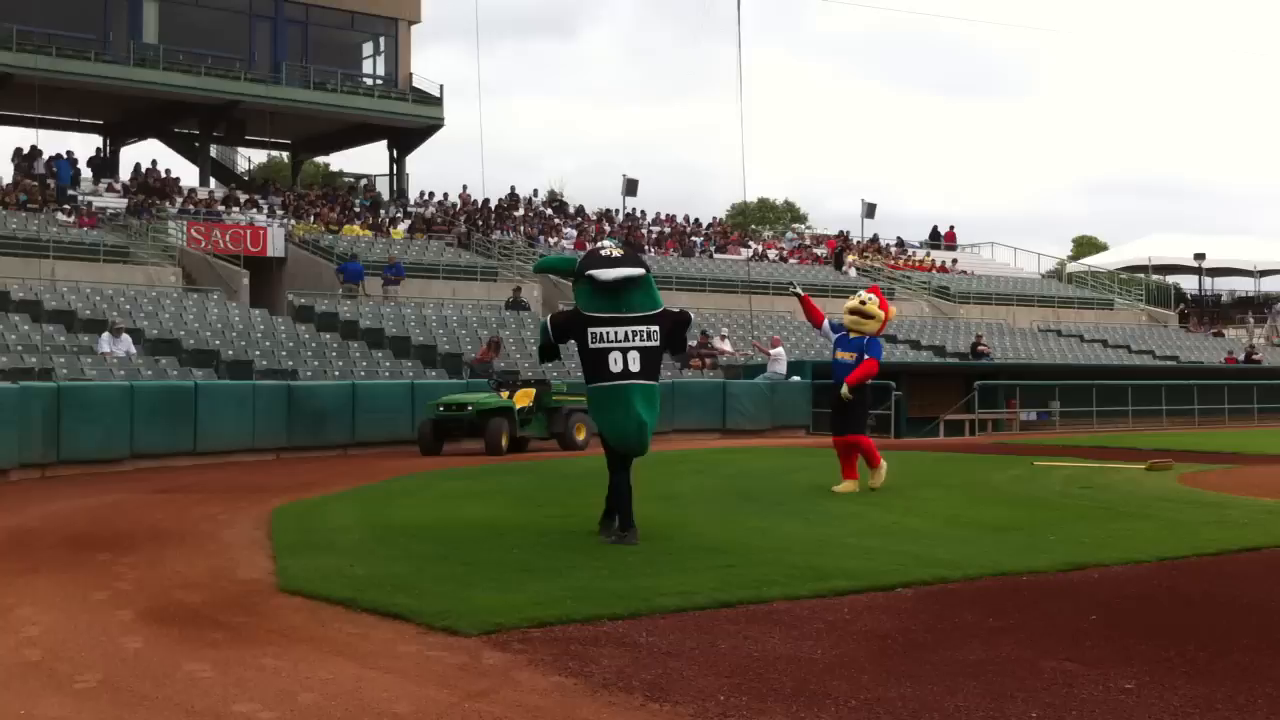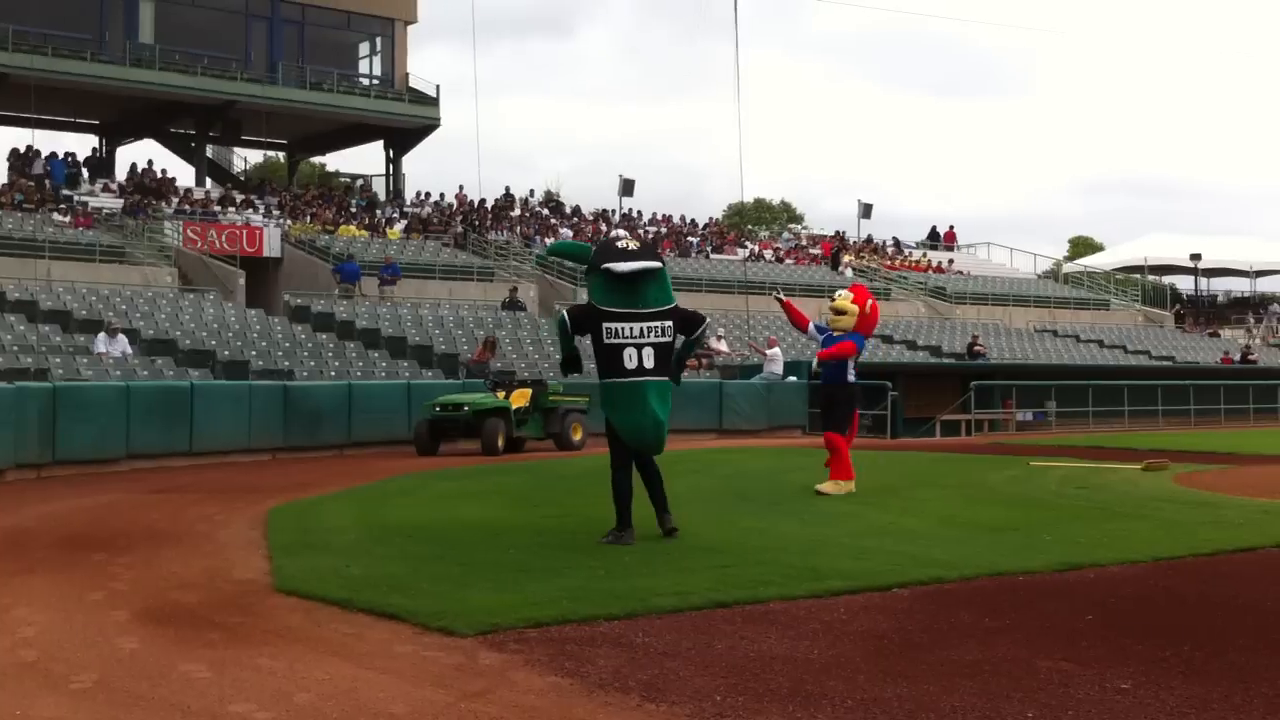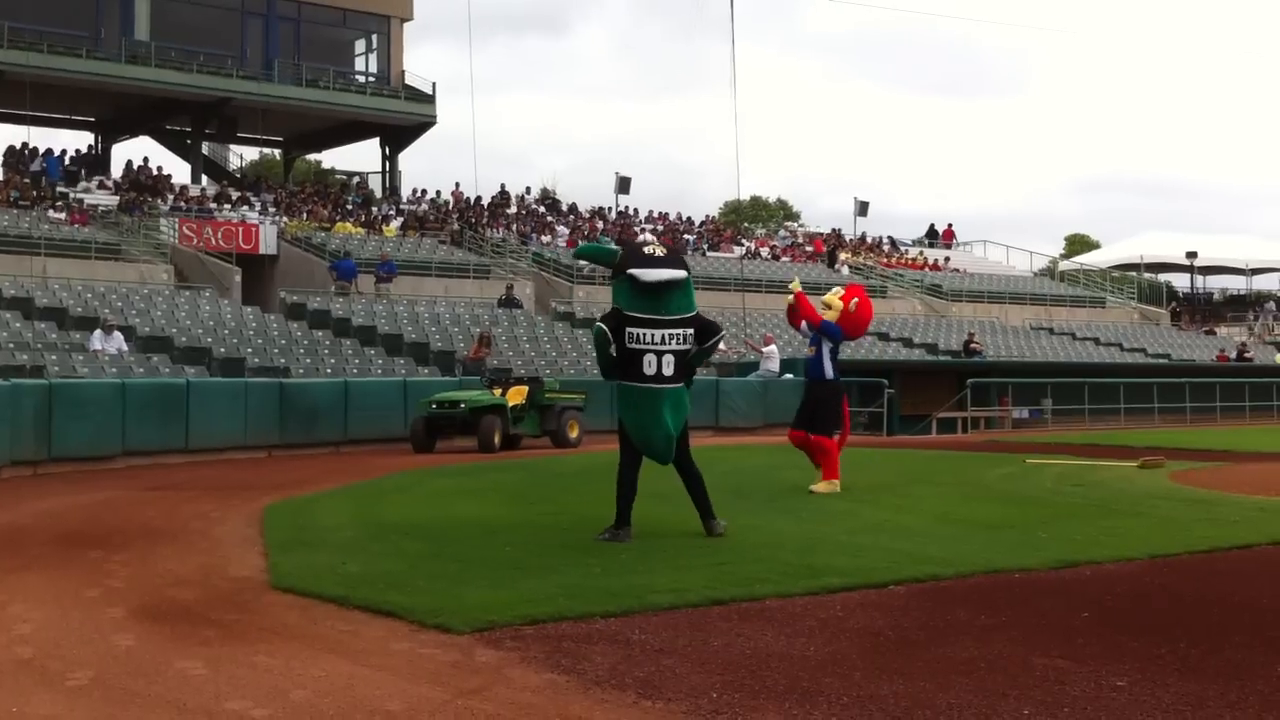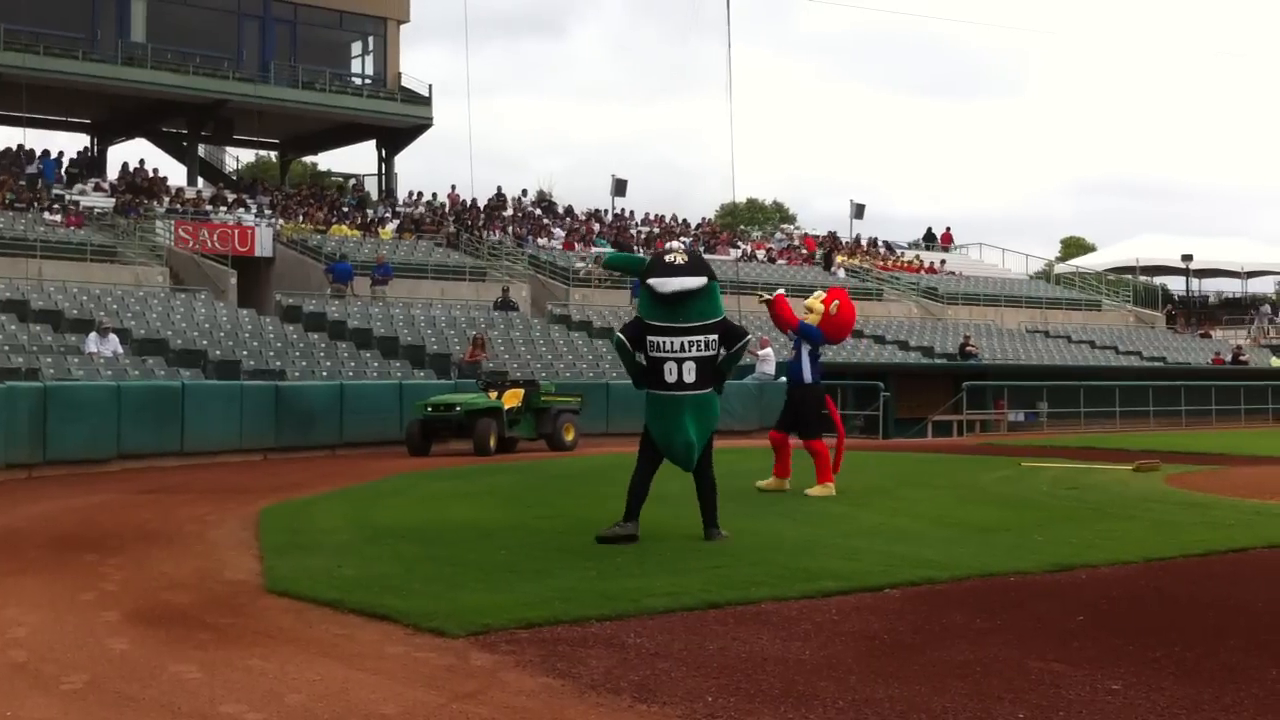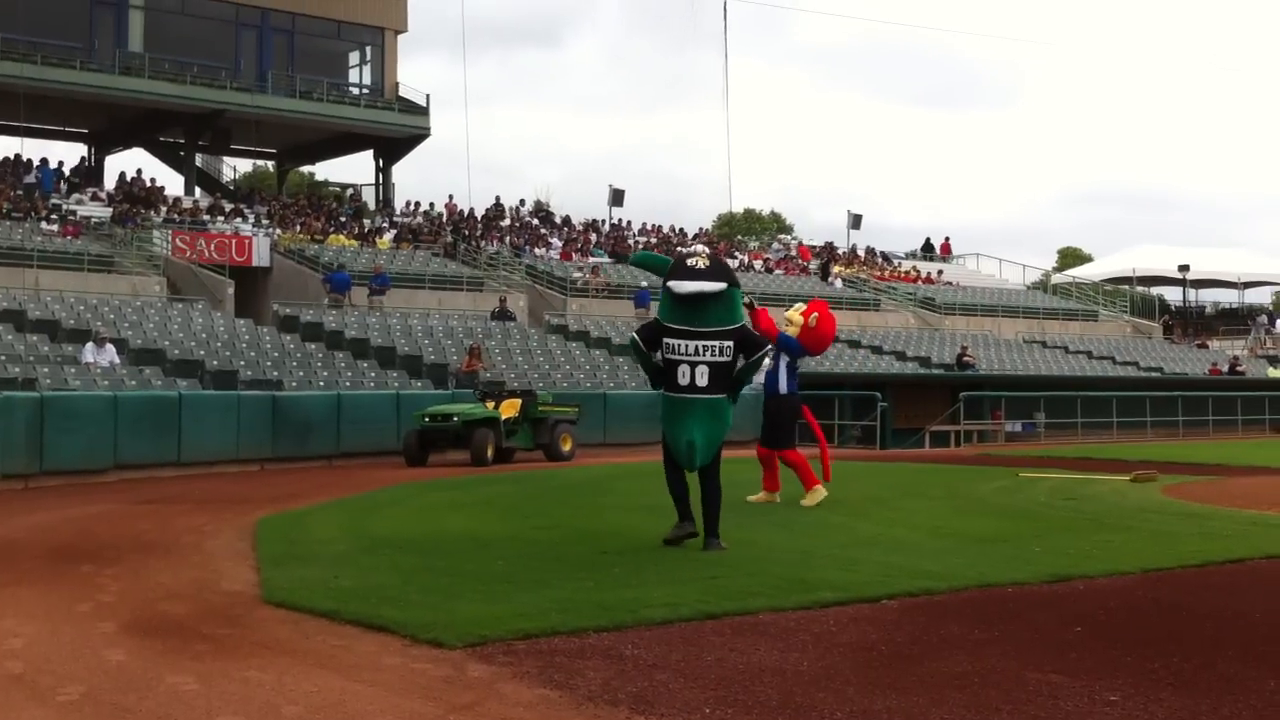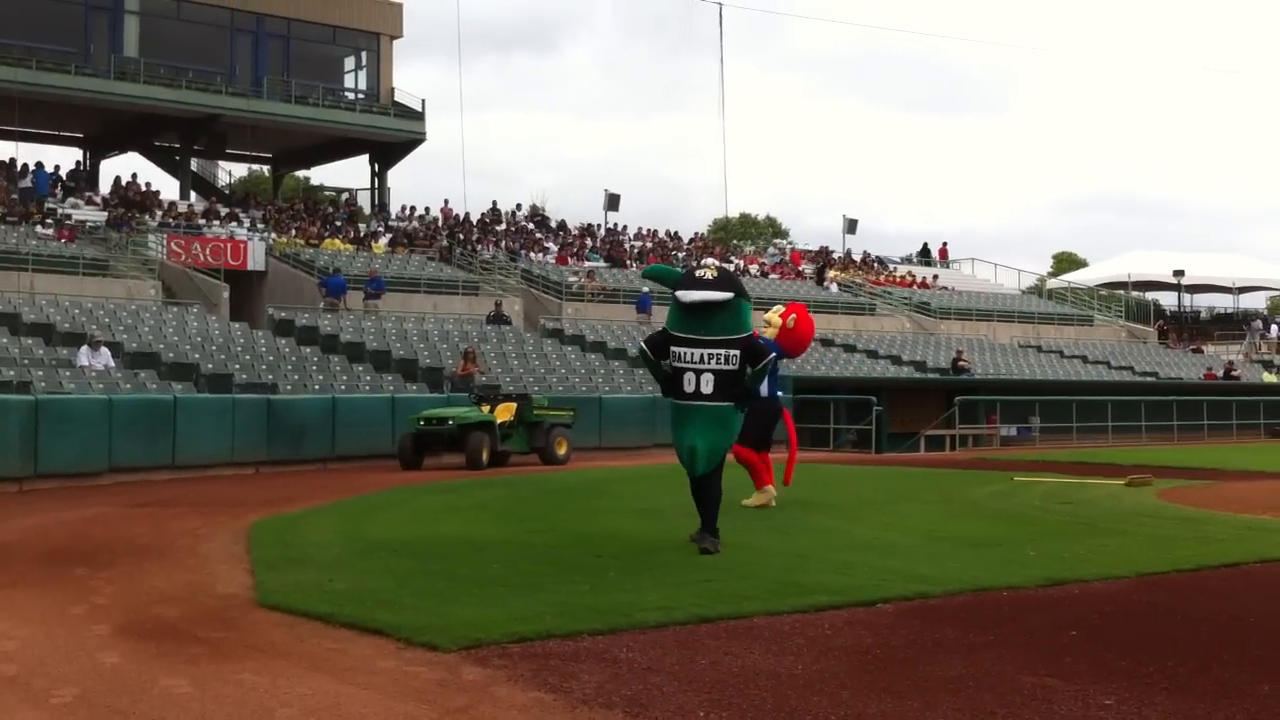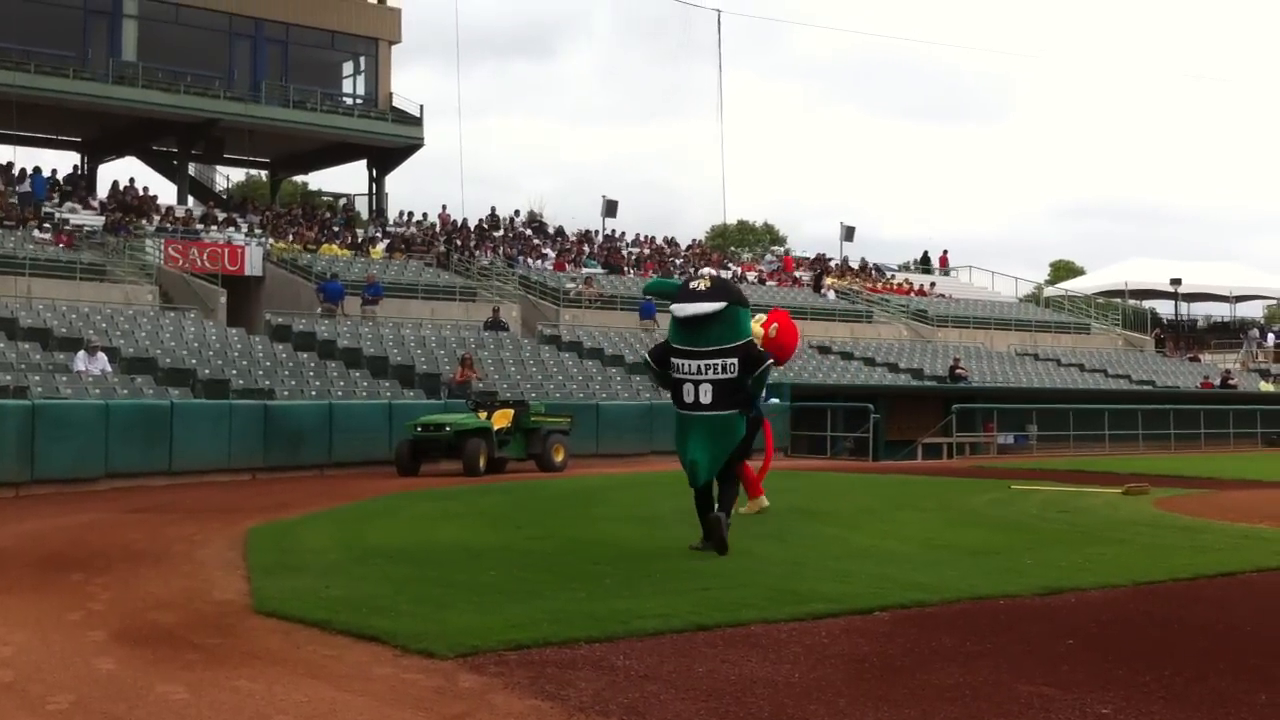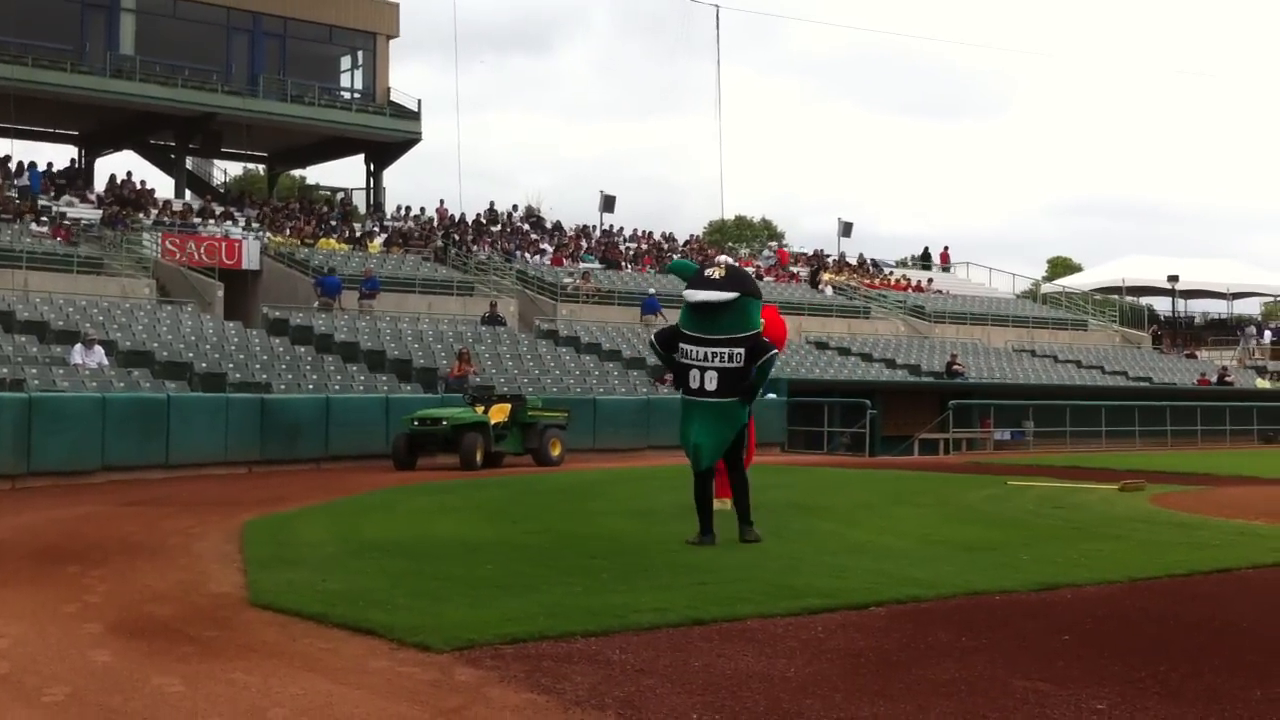
dt=0.2s
person 1, frame 1
left shoulder: (585, 316)
right shoulder: (654, 314)
left elbow: (549, 326)
right elbow: (685, 319)
left wrist: (546, 349)
right wrist: (676, 347)
left hip: (607, 398)
right hip: (644, 396)
left knee: (617, 462)
right knee: (623, 459)
left ankle: (626, 527)
right ankle: (610, 518)
person 1, frame 2
left shoulder: (600, 309)
right shoulder: (666, 309)
left elbow: (566, 321)
right elbow: (699, 324)
left wrist: (569, 357)
right wrist: (679, 360)
left hip: (619, 395)
right hip: (656, 393)
left knee: (621, 463)
right knee: (645, 458)
left ankle: (623, 528)
right ankle: (664, 515)
person 1, frame 3
left shoulder: (625, 313)
right shoulder: (686, 314)
left elbow: (601, 331)
right elbow: (715, 334)
left wrist: (608, 367)
right wrist: (691, 366)
left hip: (636, 398)
right hip: (674, 397)
left knee: (629, 463)
right knee: (683, 461)
left ankle: (622, 526)
right ankle: (710, 520)
person 1, frame 4
left shoulder: (649, 319)
right shoulder: (713, 321)
left elbow: (622, 338)
right elbow: (742, 339)
left wrist: (637, 374)
right wrist: (720, 373)
left hip: (662, 403)
right hip: (702, 402)
left knee: (647, 463)
right knee: (702, 465)
left ankle: (628, 523)
right ankle: (711, 527)
person 1, frame 5
left shoulder: (667, 322)
right shoulder: (731, 327)
left elbow: (638, 340)
right elbow: (762, 349)
left wrist: (655, 374)
right wrist: (739, 381)
left hip: (677, 407)
right hip: (715, 407)
left knee: (673, 464)
right knee: (709, 471)
left ankle: (686, 521)
right ankle: (711, 536)
person 1, frame 6
left shoulder: (676, 331)
right shoulder: (739, 336)
left elbow: (647, 349)
right elbow: (766, 358)
left wrist: (665, 382)
right wrist: (746, 391)
left hip: (685, 413)
right hip: (722, 414)
left knee: (696, 469)
right knee: (712, 473)
left ankle: (707, 529)
right ankle: (709, 534)
person 1, frame 7
left shoulder: (678, 341)
right shoulder: (739, 344)
left elbow: (651, 359)
right elbow: (765, 365)
left wrist: (674, 389)
right wrist: (751, 399)
left hip: (691, 421)
right hip: (729, 421)
left knee: (702, 479)
right knee: (729, 478)
left ankle: (709, 536)
right ankle: (723, 514)
person 1, frame 8
left shoulder: (685, 330)
right shoulder: (746, 334)
left elbow: (656, 341)
right elbow: (769, 355)
left wrist: (676, 372)
right wrist: (752, 389)
left hip: (696, 409)
right hip: (732, 410)
left knee: (703, 468)
right knee: (736, 467)
left ankle: (706, 531)
right ankle: (746, 525)
person 2, frame 1
left shoulder: (872, 342)
right shoulder: (838, 334)
left elbow: (871, 367)
right elbow: (817, 319)
left wrist: (850, 382)
right wrist: (803, 298)
left hip: (858, 393)
right hip: (839, 392)
left knee: (855, 437)
right knee: (840, 439)
left ankle: (877, 464)
right ankle: (850, 479)
person 2, frame 2
left shoulder: (856, 339)
right shoulder: (826, 334)
left elbow: (845, 349)
right elbow: (803, 323)
left wrist: (821, 355)
right wrist: (785, 303)
left hip: (844, 391)
right hip: (828, 391)
left knee: (833, 435)
right knee: (832, 437)
left ankle: (839, 480)
right ankle: (848, 478)
person 2, frame 3
left shoulder: (833, 332)
right shoulder: (816, 332)
left elbow: (812, 316)
right elbow: (797, 322)
left wrist: (798, 293)
right wrist: (793, 304)
left hip: (828, 389)
right hip: (812, 388)
left knee: (822, 436)
right knee: (797, 434)
left ankle: (831, 480)
right ankle: (825, 468)
person 2, frame 4
left shoulder: (814, 335)
right shoulder: (803, 335)
left elbow: (790, 319)
right elbow: (784, 324)
left wrist: (779, 297)
right wrist: (772, 304)
left hip: (809, 393)
right hip: (796, 392)
left knee: (812, 439)
right knee: (778, 435)
left ankle: (827, 483)
right ankle: (780, 478)
person 2, frame 5
left shoulder: (793, 347)
right shoulder: (784, 347)
left elbow: (769, 330)
right elbow: (765, 333)
left wrist: (755, 309)
right wrist: (753, 311)
left hip: (784, 404)
right hip: (775, 403)
left knee: (785, 451)
right knee: (765, 449)
left ankle: (815, 488)
right ankle: (770, 491)
person 2, frame 6
left shoulder: (771, 349)
right shoulder: (767, 349)
left hip: (764, 406)
right hip: (759, 405)
left knee: (741, 448)
right knee: (758, 451)
left ankle: (766, 488)
right ankle: (764, 494)
person 2, frame 7
left shoulder: (756, 359)
right shoulder: (753, 359)
left hip: (746, 415)
right hip: (743, 414)
left knee: (728, 458)
right knee: (737, 460)
left ankle: (726, 503)
right ankle: (757, 498)
person 2, frame 8
left shoulder: (746, 355)
right shoulder: (739, 353)
left hip: (734, 409)
right hip: (727, 408)
left knee: (723, 454)
right knee: (721, 454)
left ankle: (723, 498)
right ankle: (723, 494)
